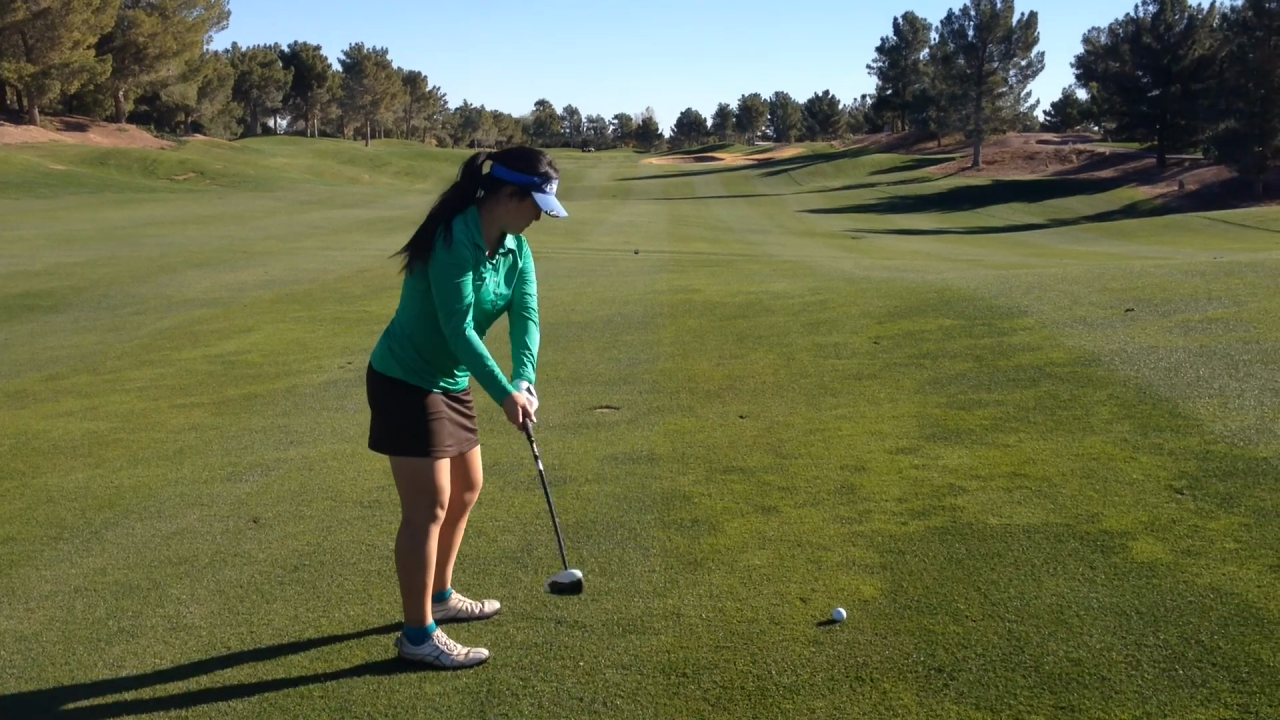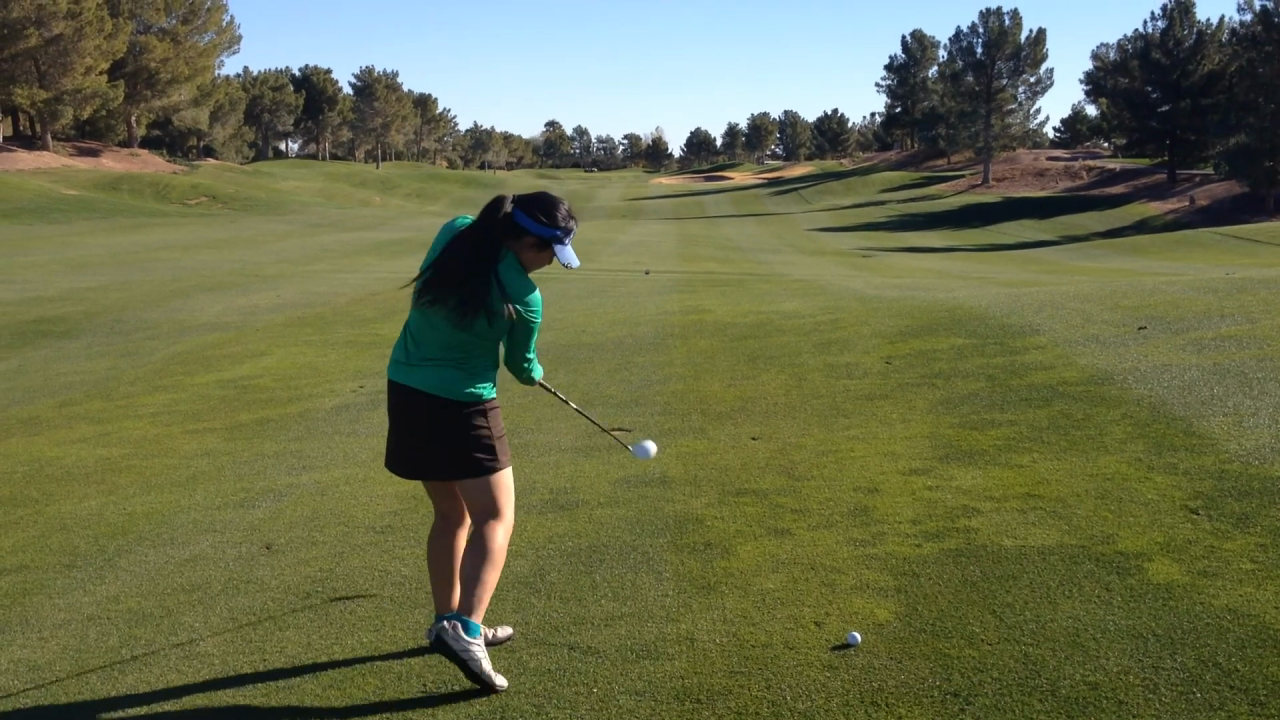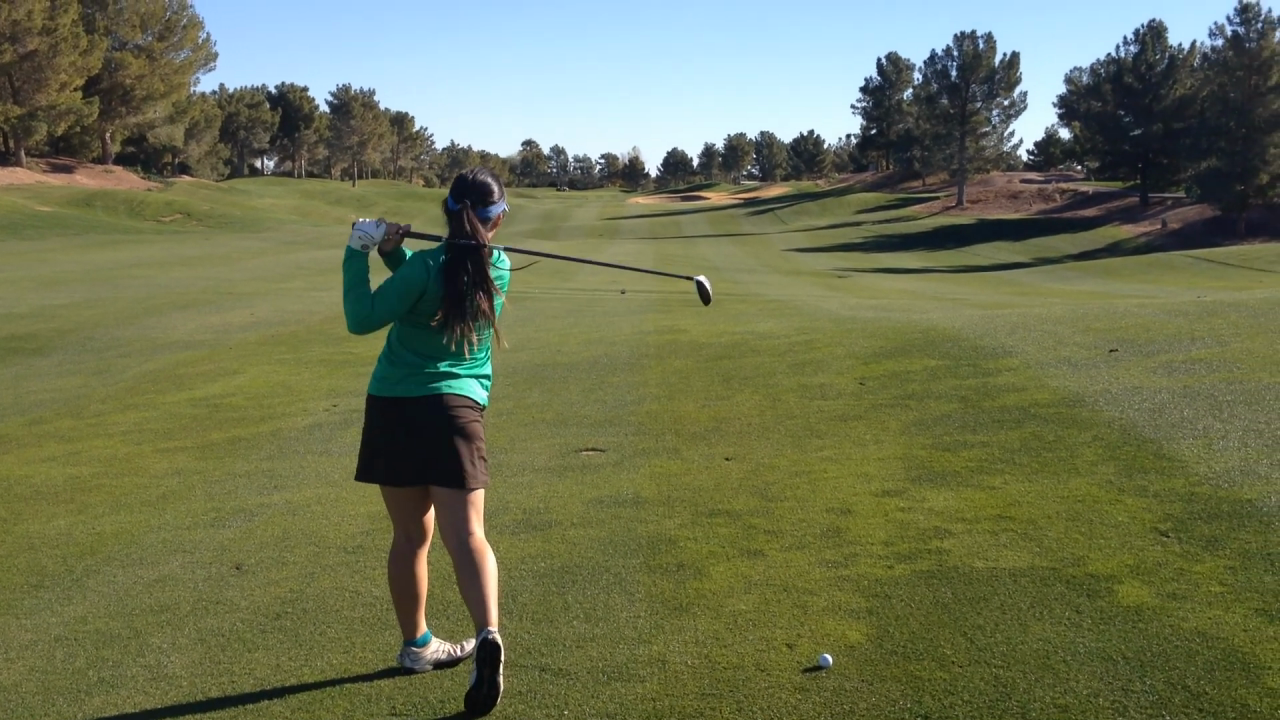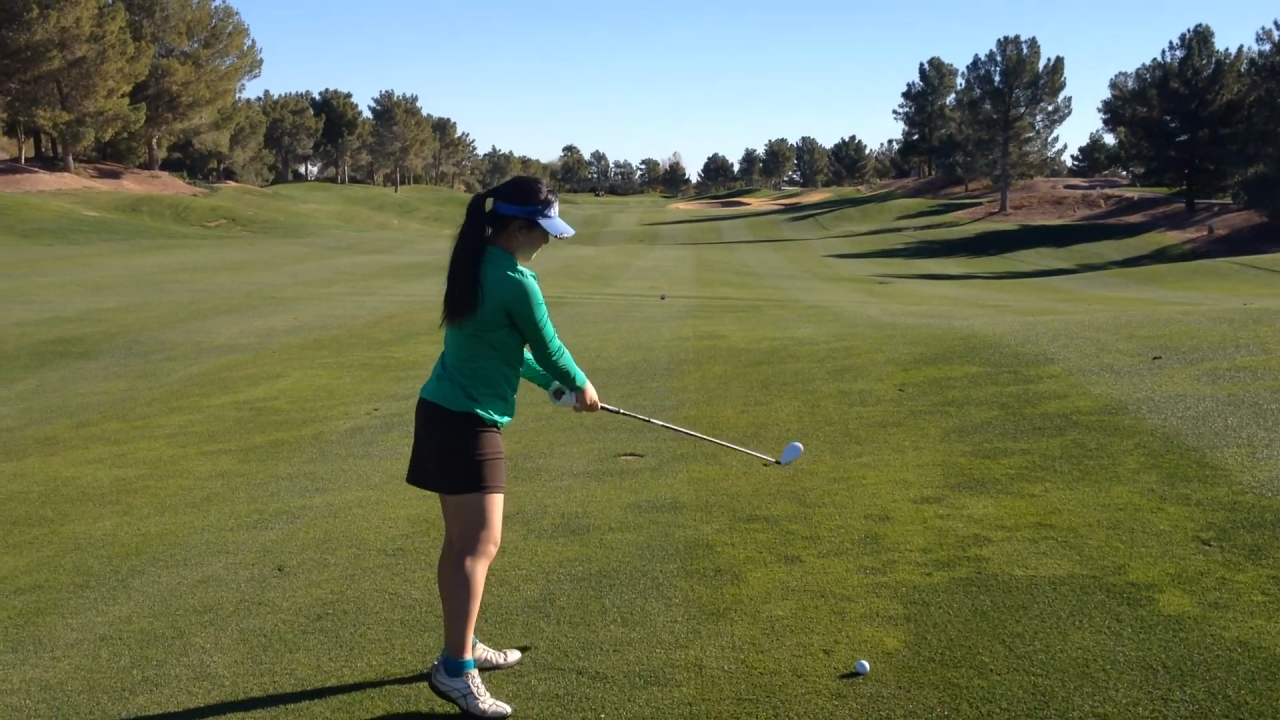
dt=1s
person 1, frame 1
left shoulder: (515, 248)
right shoulder: (453, 241)
left elbow: (525, 314)
right elbow: (458, 330)
left wrist: (524, 381)
right wrist: (503, 392)
left hip: (448, 383)
right hip: (406, 382)
left knee: (464, 491)
right knee: (428, 507)
left ankle: (439, 596)
right ankle: (418, 634)
person 1, frame 2
left shoulder: (459, 234)
right shoulder: (522, 298)
right elbow: (519, 362)
right wrist: (529, 375)
left hip: (408, 393)
right hip: (459, 408)
left knee: (453, 512)
right knee: (495, 520)
left ankle: (449, 623)
right ankle: (464, 633)
person 1, frame 3
left shoulder: (425, 268)
right shoulder: (497, 266)
left elbow: (362, 320)
left wrist: (359, 250)
right wrist: (393, 247)
left hip: (393, 407)
right hip: (456, 409)
left knee: (410, 535)
right knee: (466, 536)
left ankle: (416, 644)
right ankle: (487, 636)
person 1, frame 4
left shoulder: (469, 266)
right shoulder: (516, 281)
right elbow: (547, 348)
left wrist: (554, 383)
right wrist: (579, 385)
left hip: (442, 410)
right hip: (468, 421)
left knee: (462, 539)
right knee: (481, 543)
left ankle: (463, 646)
right ankle: (455, 668)
